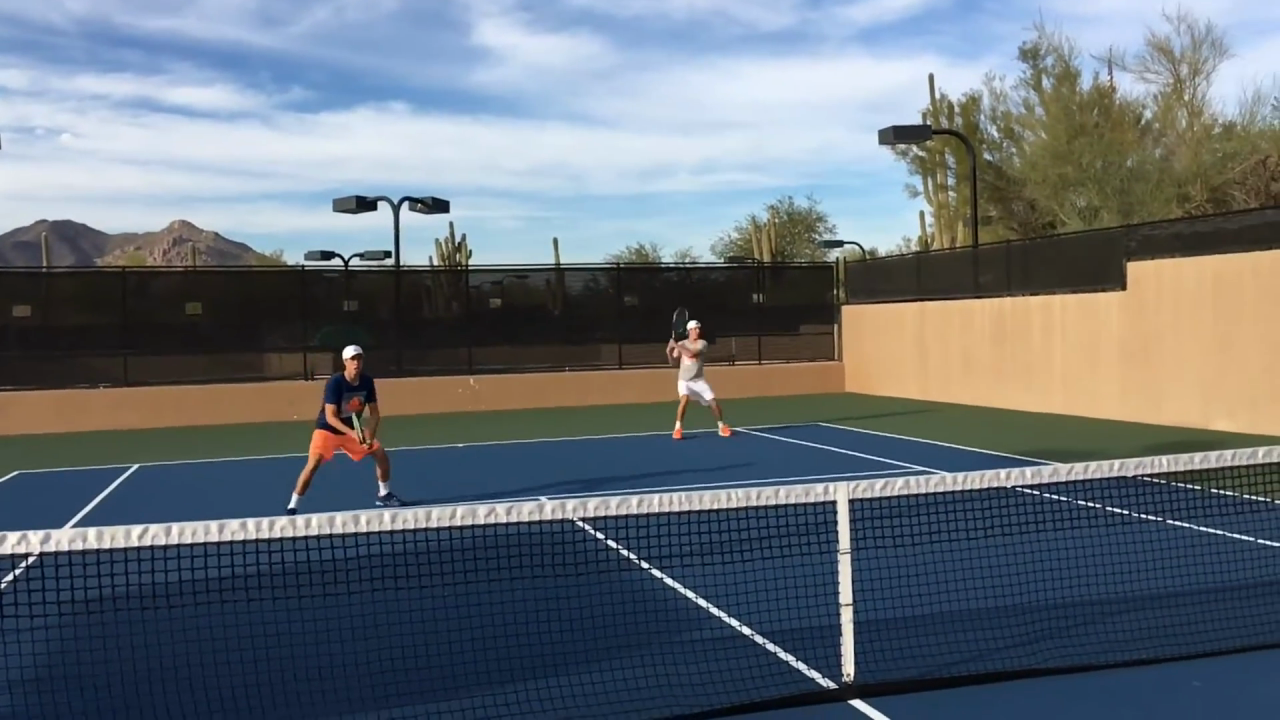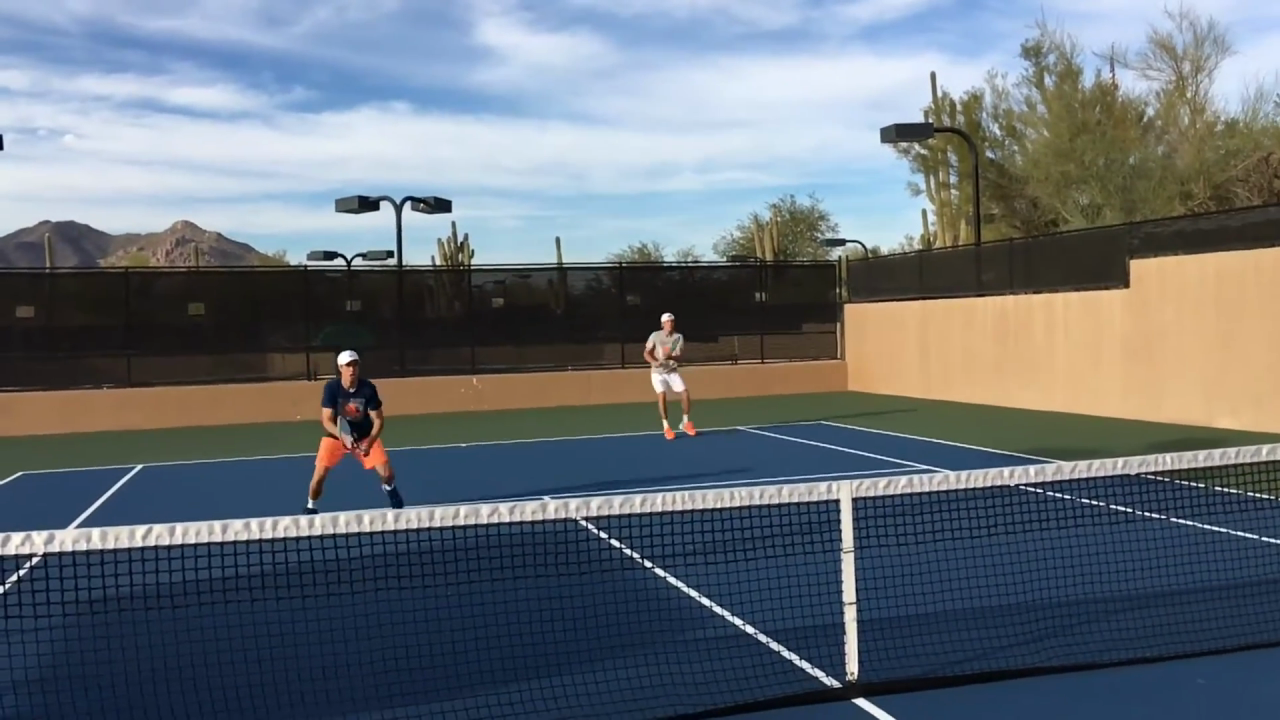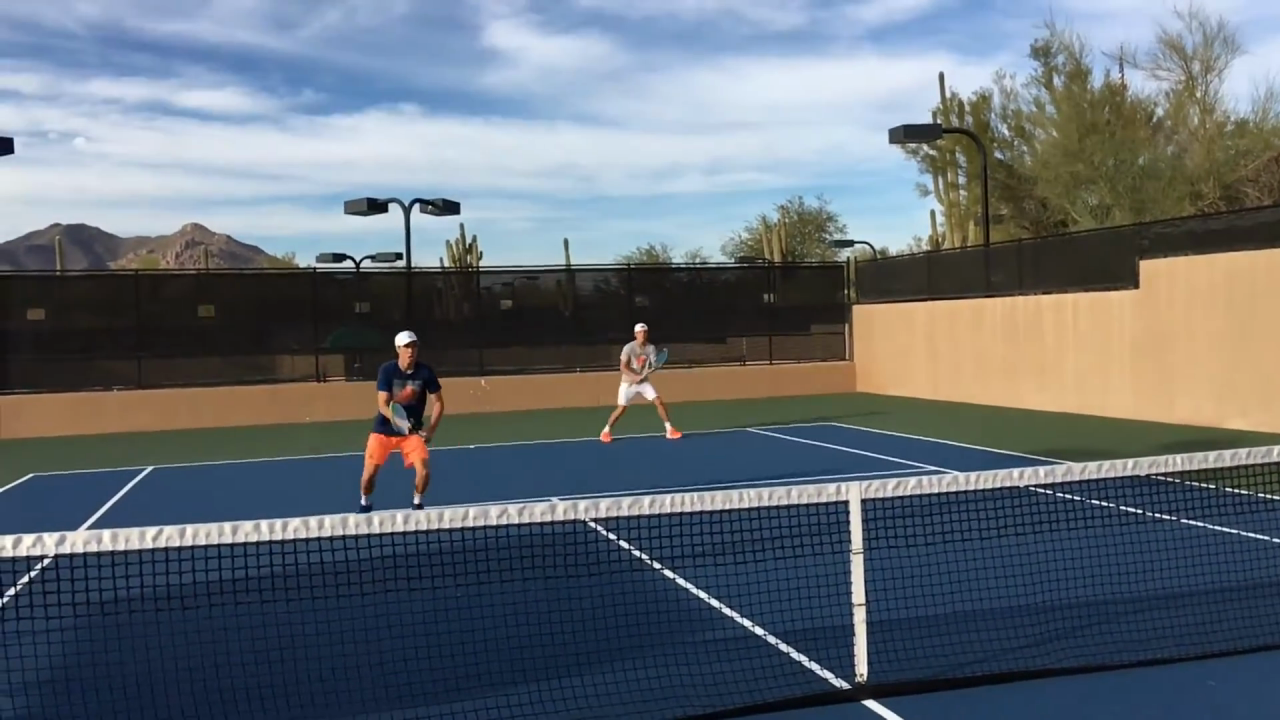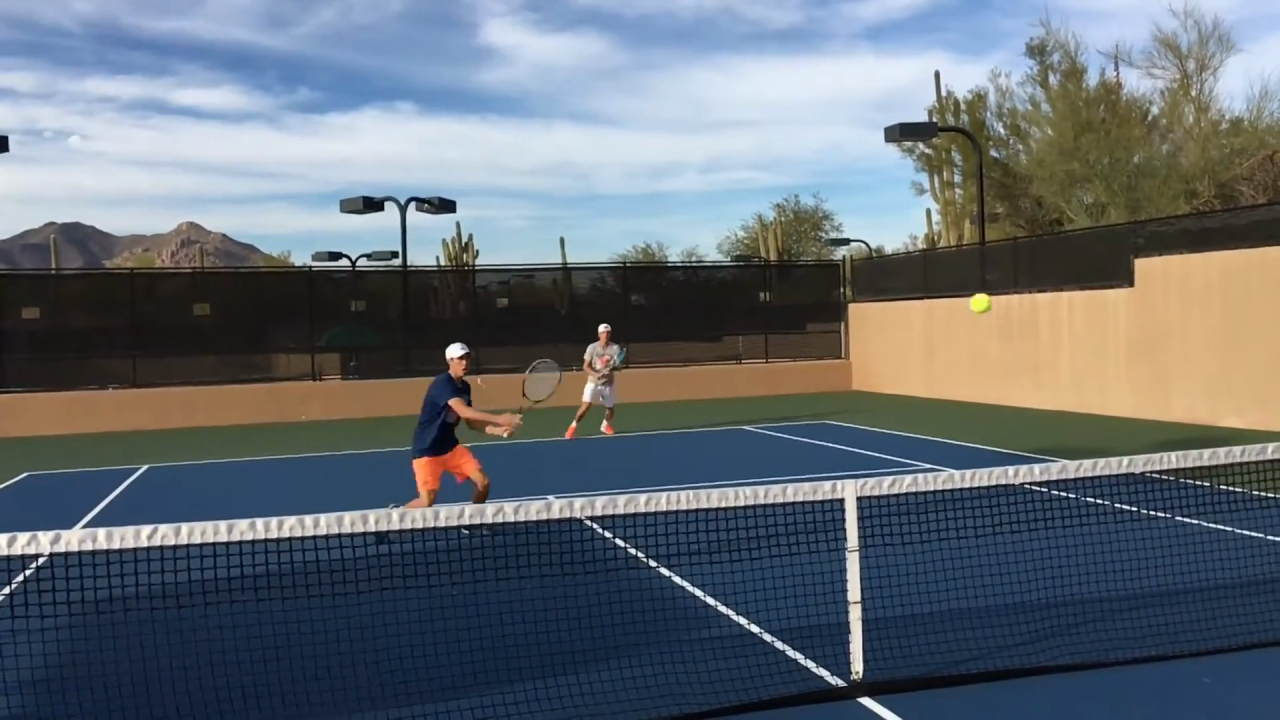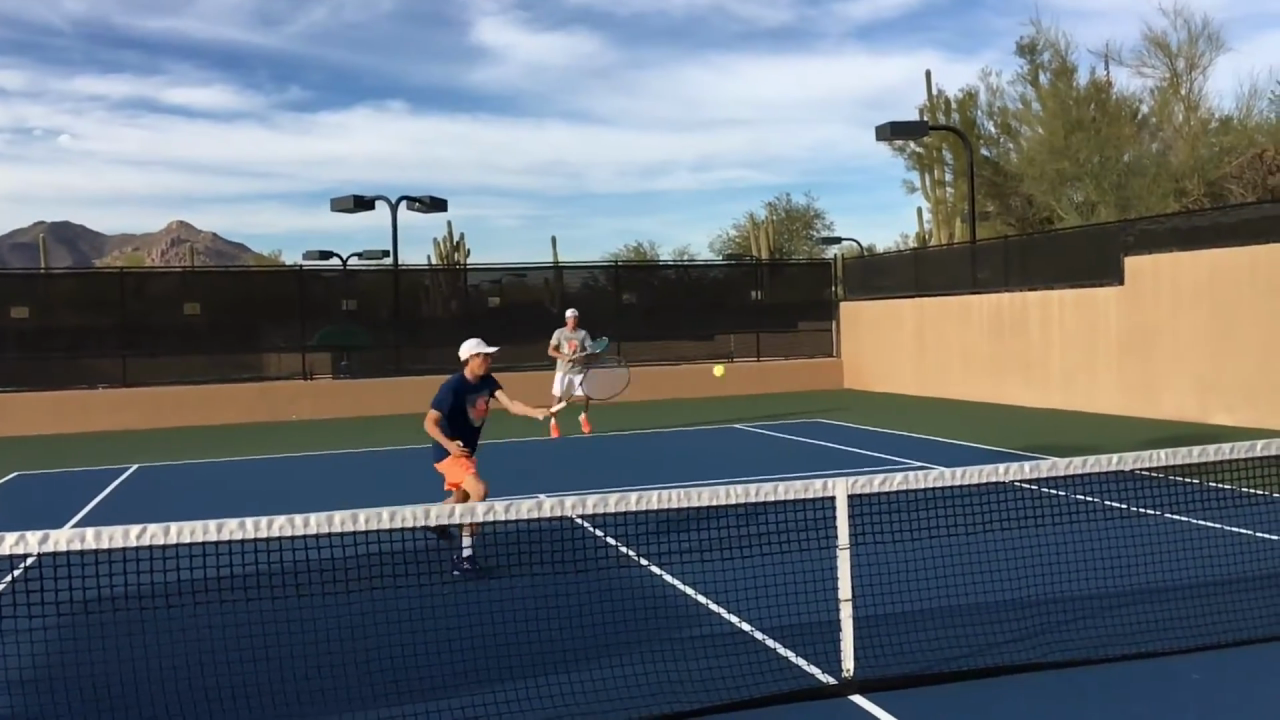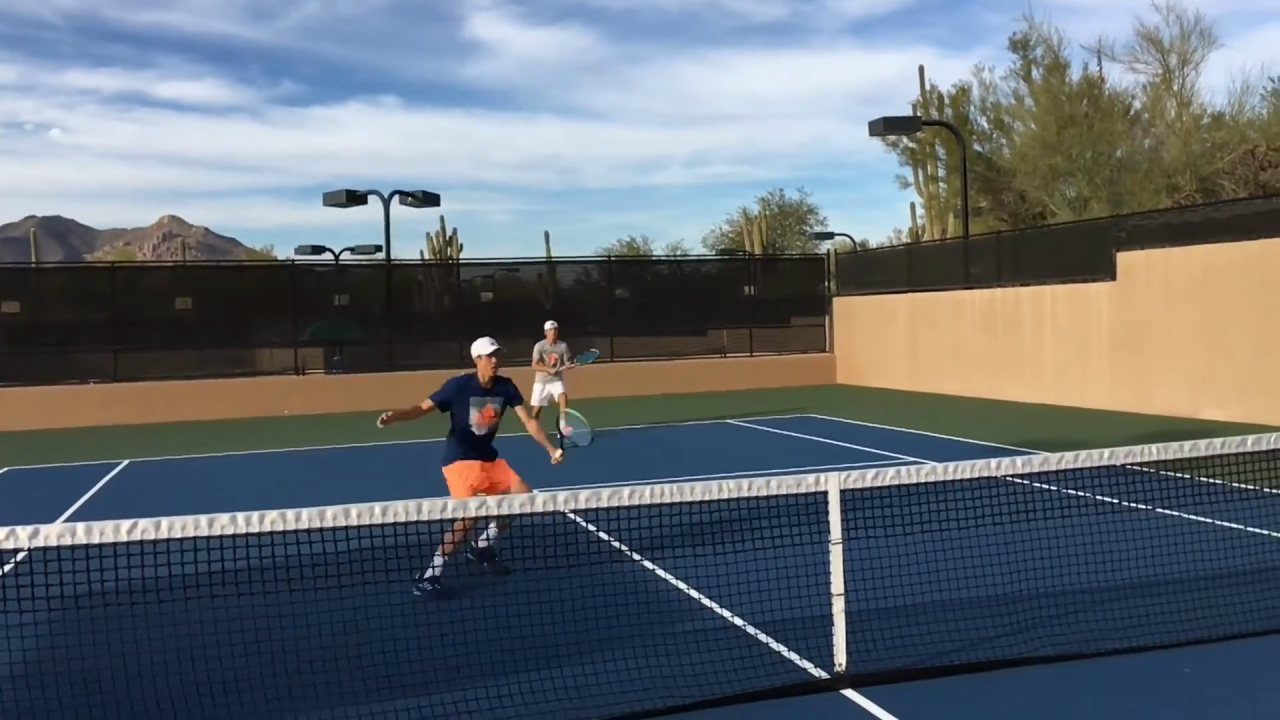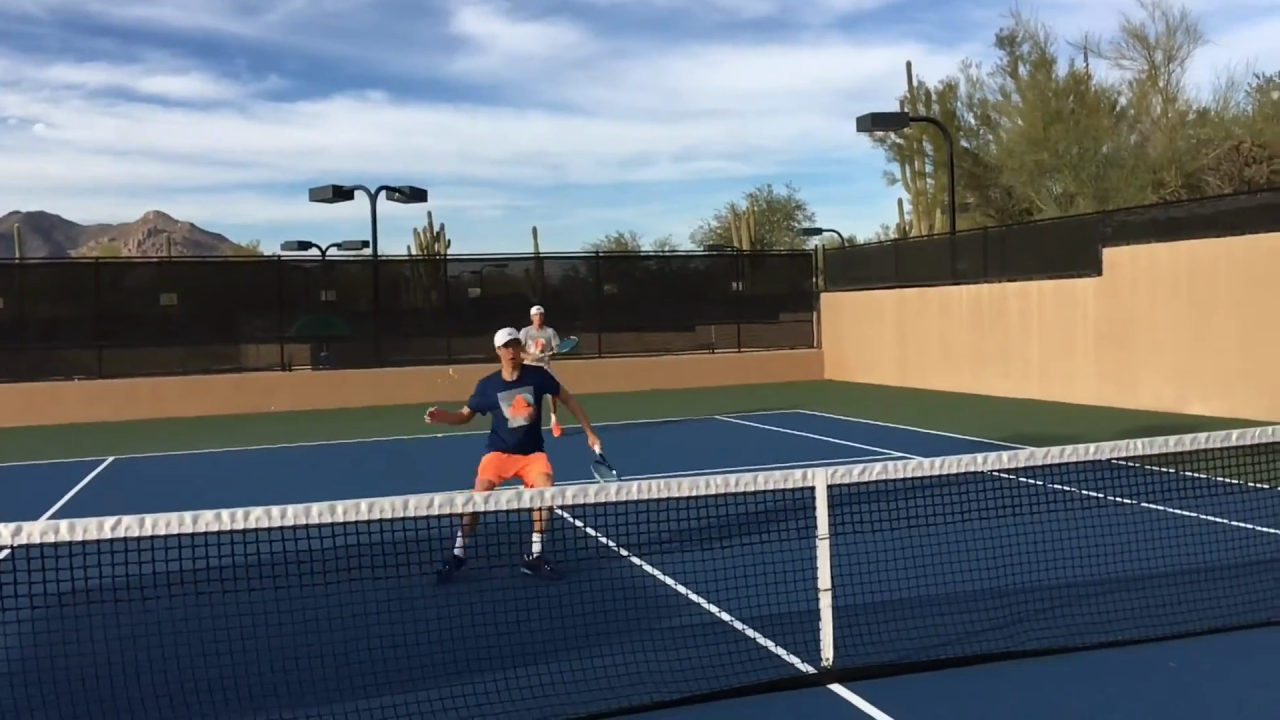
dt=0.3s
person 1, frame 1
left shoulder: (367, 382)
right shoulder: (334, 383)
left elbow: (374, 412)
right elbow: (330, 417)
left wrist: (370, 435)
right wrist: (352, 434)
left hip: (354, 429)
right hip: (327, 429)
left knee: (381, 455)
right knee: (313, 464)
left ankle: (384, 494)
right ankle: (292, 506)
person 1, frame 2
left shoulder: (369, 388)
right shoulder: (331, 387)
left elbow: (378, 420)
right elbow: (326, 420)
left wrist: (367, 444)
right wrist: (342, 436)
left hip: (364, 433)
right hip: (335, 433)
left knee: (386, 473)
right knee: (320, 474)
left ankle: (389, 487)
right ankle: (311, 507)
person 1, frame 3
left shoulder: (426, 372)
right shoulder: (387, 370)
left elbow: (438, 403)
right elbow: (382, 405)
left wrist: (429, 429)
left hip: (414, 429)
right hip: (385, 428)
left knee: (423, 471)
right knee: (370, 473)
left ankle: (417, 503)
right ankle: (365, 504)
person 1, frame 4
left shoulder: (464, 386)
right shoulder: (442, 383)
left elbow: (473, 422)
right elbow: (464, 412)
left wrist: (499, 430)
right wrist: (498, 418)
left hip: (450, 447)
right hip: (426, 449)
left knee: (483, 484)
right knee: (426, 502)
person 1, frame 5
left shoulder: (487, 381)
right shoulder: (451, 387)
left elbow: (511, 404)
right elbow: (429, 423)
left wrist: (540, 412)
right wrist: (448, 444)
left hip: (466, 452)
right hip: (451, 453)
left knee: (462, 497)
right knee: (480, 491)
right ankle: (464, 556)
person 1, frame 6
left shoulder: (505, 387)
right shoulder: (456, 386)
left elbow: (527, 419)
right elbow: (421, 408)
left wrist: (550, 447)
right wrist: (392, 416)
left hip: (487, 456)
right hip: (460, 458)
left knee: (522, 493)
right knee: (470, 516)
left ankle: (483, 545)
right ankle: (432, 574)
person 1, frame 7
left shoulder: (538, 375)
right shoulder: (487, 385)
left elbow: (568, 400)
right elbow: (464, 416)
left wrist: (589, 433)
right wrist: (440, 416)
left hip: (532, 451)
right hip: (499, 451)
left knee: (546, 491)
right knee: (479, 496)
left ankle: (535, 557)
right ankle: (457, 555)
